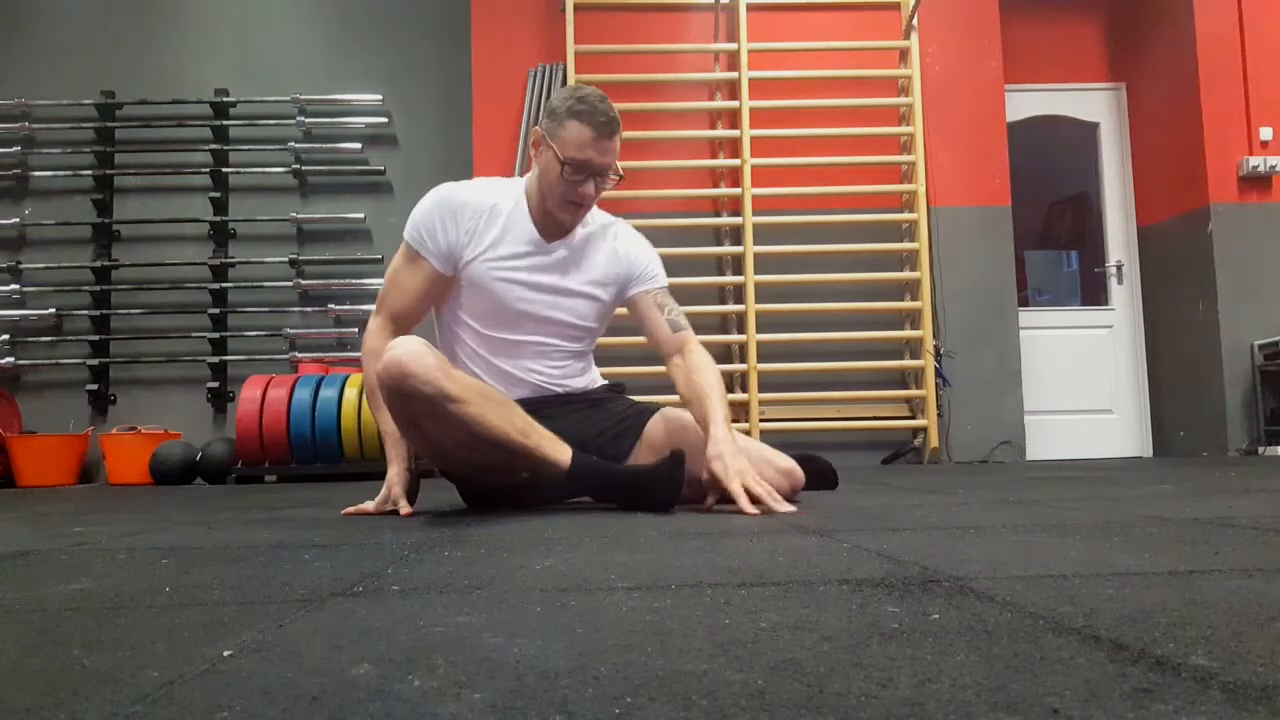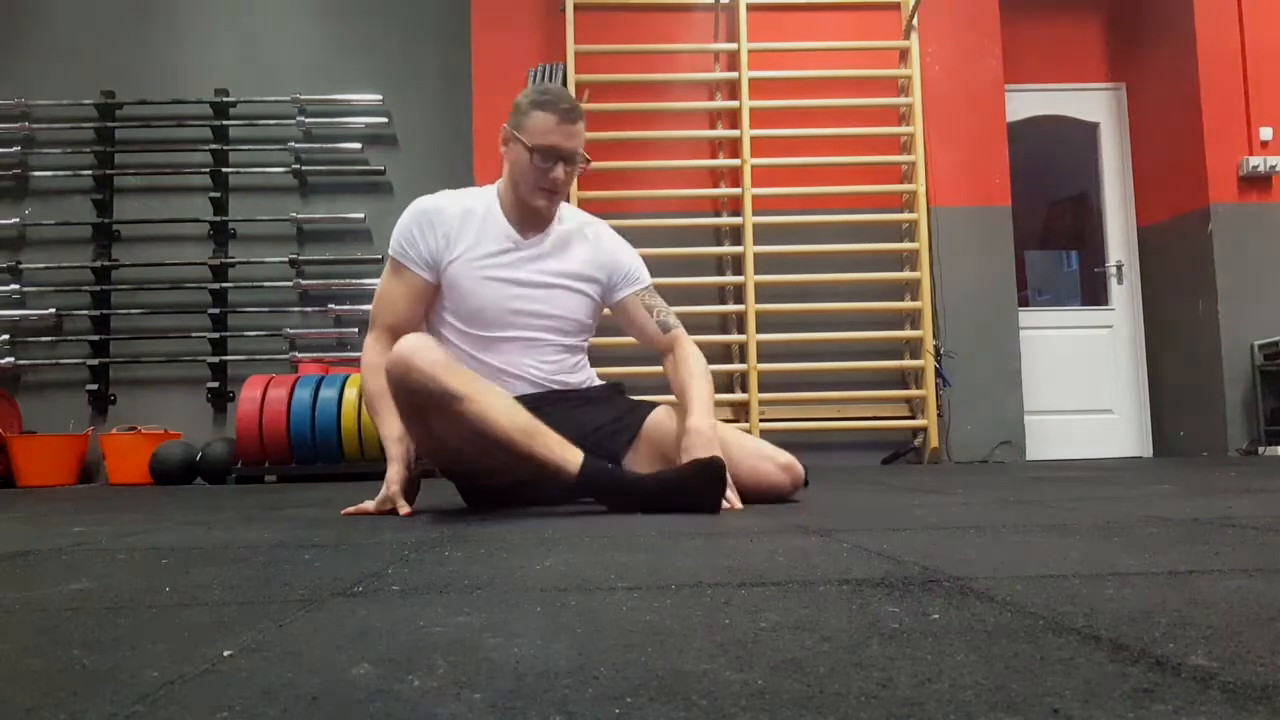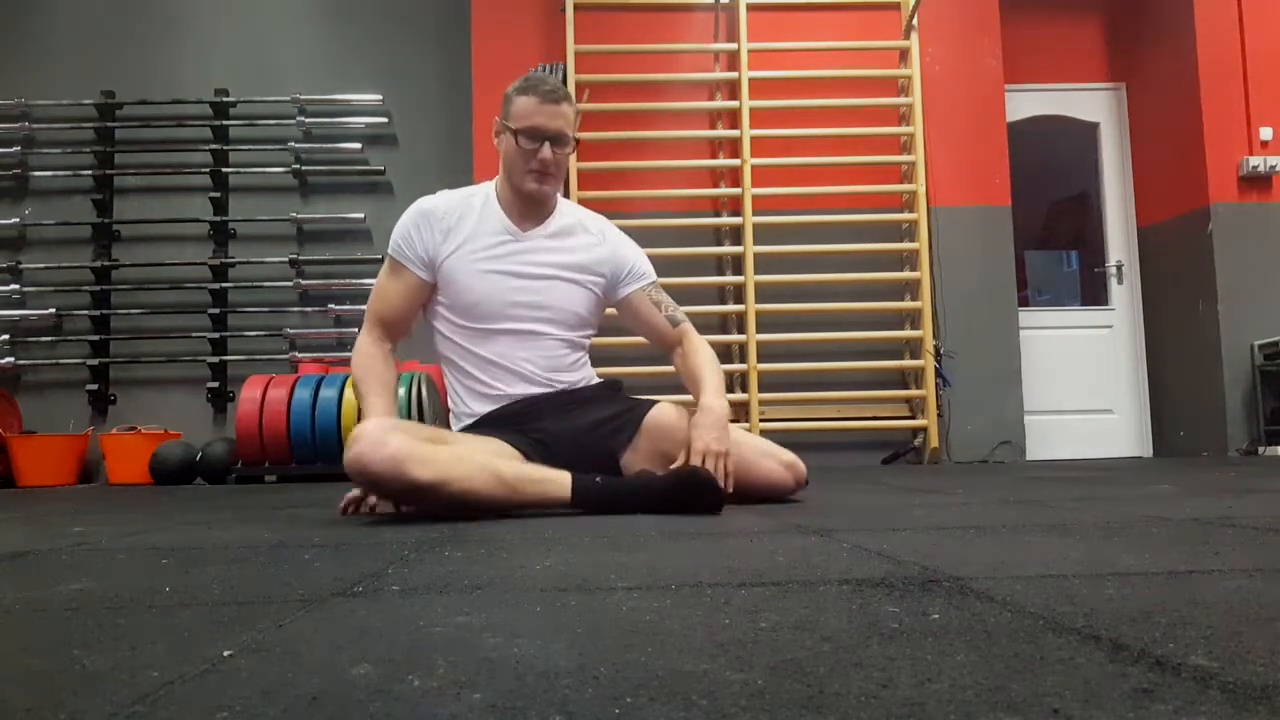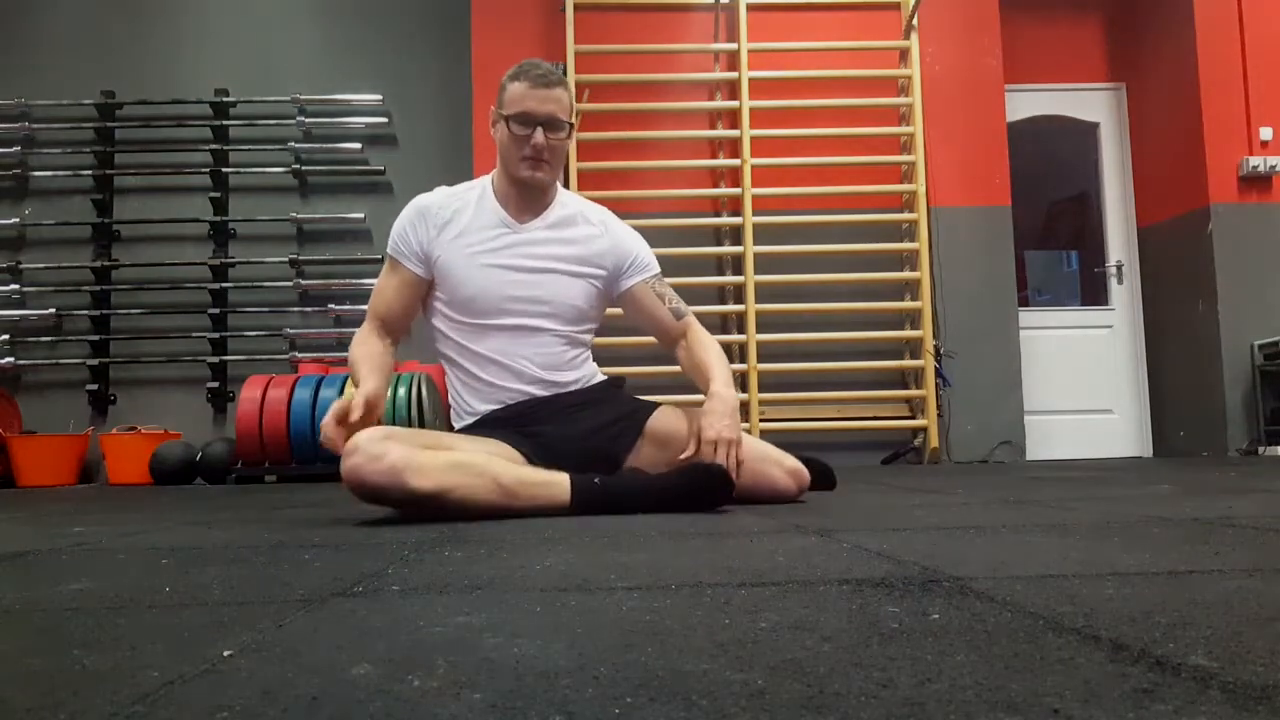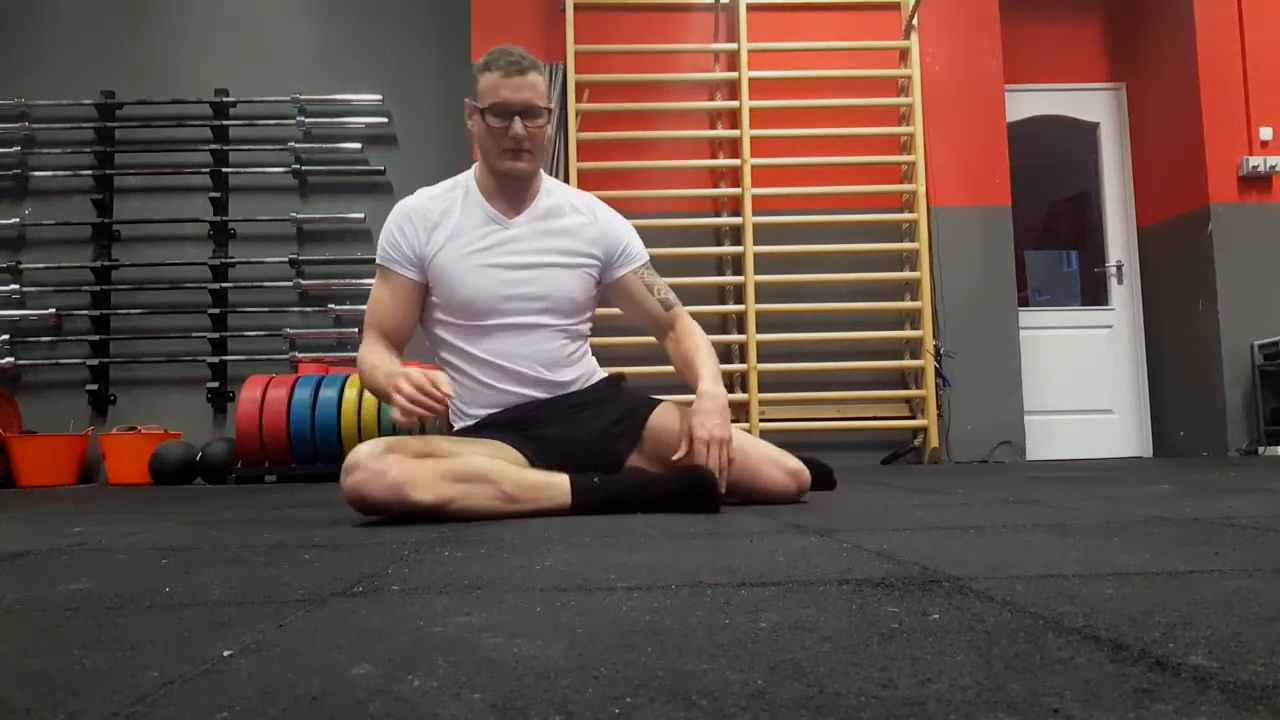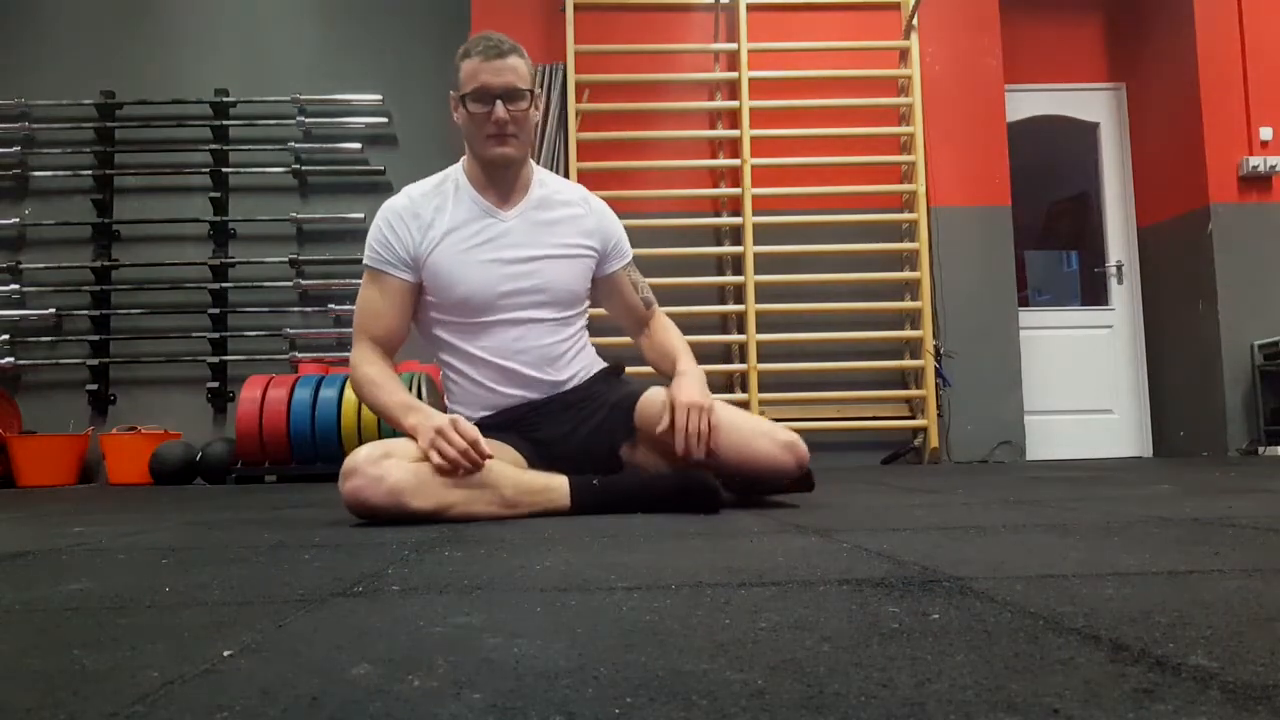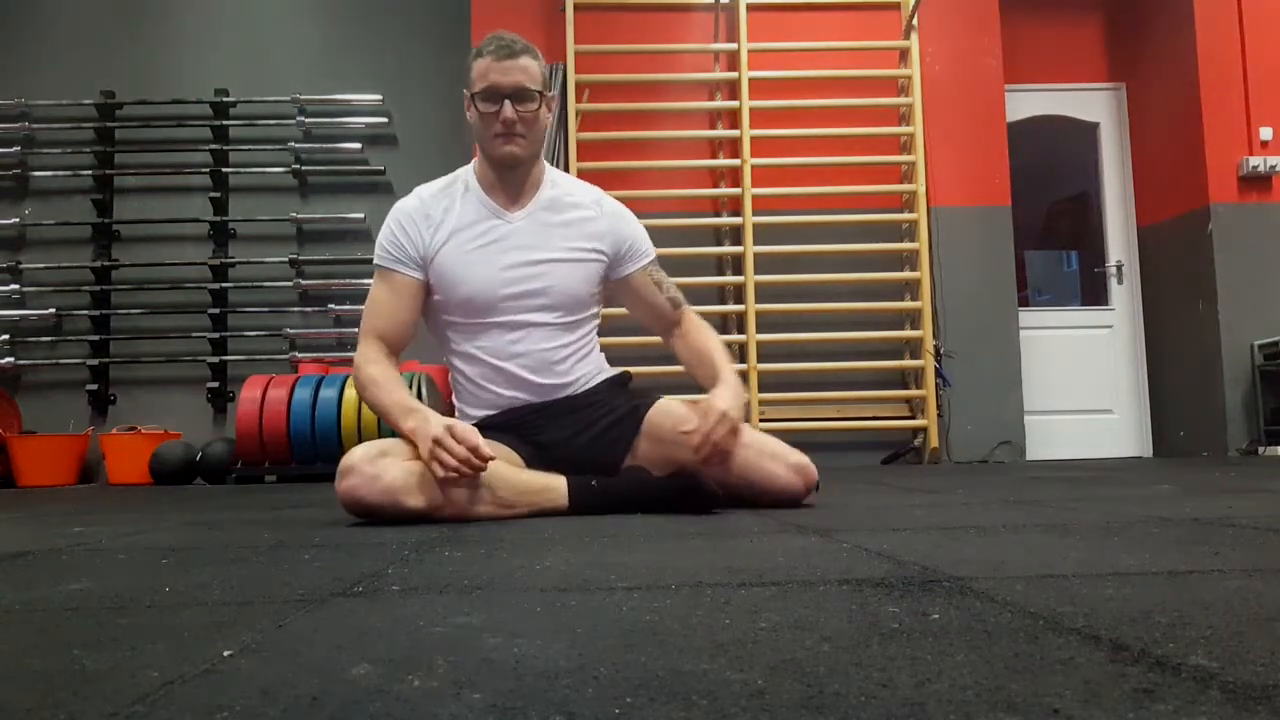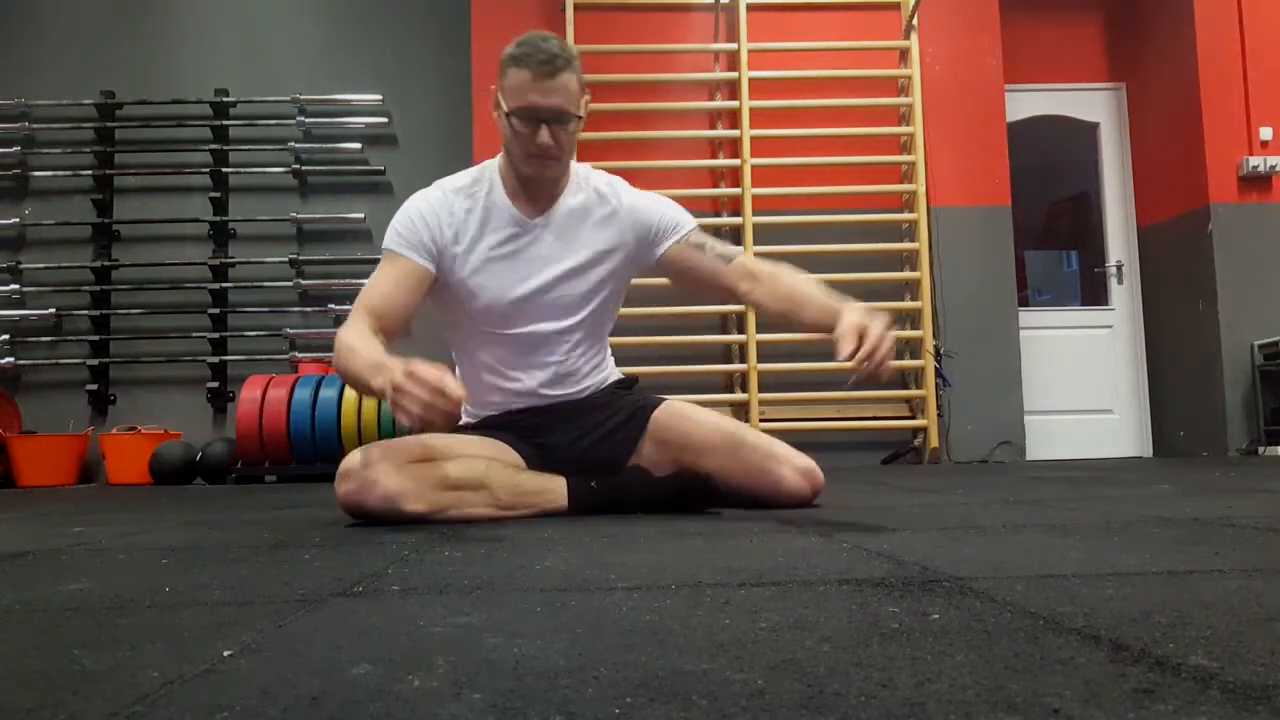
dt=0.3s
person 1, frame 1
left shoulder: (623, 246)
right shoulder: (455, 209)
left elbow: (683, 350)
right elbow: (386, 328)
left wrist: (721, 441)
right wrist: (399, 462)
left hip: (592, 415)
right hip: (488, 440)
left knee: (783, 477)
right knee: (405, 361)
right ankle: (606, 479)
person 1, frame 2
left shoulder: (602, 245)
right shoulder: (435, 220)
left elbow: (676, 345)
right elbow: (382, 343)
left wrist: (700, 427)
right wrist: (399, 458)
left hip: (592, 414)
right hip: (491, 438)
left knee: (782, 474)
right knee: (412, 356)
right ankle: (625, 482)
person 1, frame 3
left shoulder: (604, 241)
right shoulder: (433, 221)
left elbow: (683, 340)
right elbow: (377, 337)
left wrist: (712, 407)
right wrist: (391, 454)
left hip: (593, 412)
right hip: (493, 434)
left knee: (784, 472)
right knee: (365, 451)
right ankle: (608, 491)
person 1, frame 4
left shoulder: (606, 233)
right shoulder: (431, 217)
left elbow: (684, 332)
right elbow: (379, 331)
left wrist: (720, 393)
right wrist: (367, 387)
left hip: (597, 412)
right hip: (494, 435)
left knee: (786, 477)
right knee: (363, 458)
right ankle: (612, 490)
person 1, frame 5
left shoulder: (595, 221)
right shoulder: (418, 219)
left elbow: (674, 324)
right elbow: (378, 343)
left wrist: (711, 390)
right wrist: (396, 380)
left hip: (597, 409)
right hip: (494, 436)
left knee: (788, 478)
right knee: (366, 474)
right ankle: (611, 491)
person 1, frame 6
left shoulder: (588, 212)
right shoulder: (408, 217)
left elbow: (647, 322)
right elbow: (370, 353)
left wrist: (689, 374)
right wrist: (422, 419)
left hip: (596, 401)
right hip: (493, 435)
left knee: (785, 456)
right knee: (364, 479)
right ankle: (613, 489)
person 1, frame 7
left shoulder: (603, 214)
right shoulder: (419, 218)
left elbow: (679, 322)
right elbow: (375, 353)
left wrist: (726, 381)
right wrist: (421, 422)
left hip: (601, 407)
right hip: (495, 435)
left knee: (792, 476)
right knee: (359, 478)
right ankle: (607, 492)
person 1, frame 8
left shoulder: (626, 209)
right shoulder: (437, 212)
left elbow: (748, 276)
right elbow: (356, 335)
left wrist: (842, 310)
right wrist: (396, 377)
left hip: (606, 408)
right hip: (498, 432)
left knee: (798, 481)
right knee: (363, 480)
left ankle: (612, 482)
right ankle: (605, 493)
